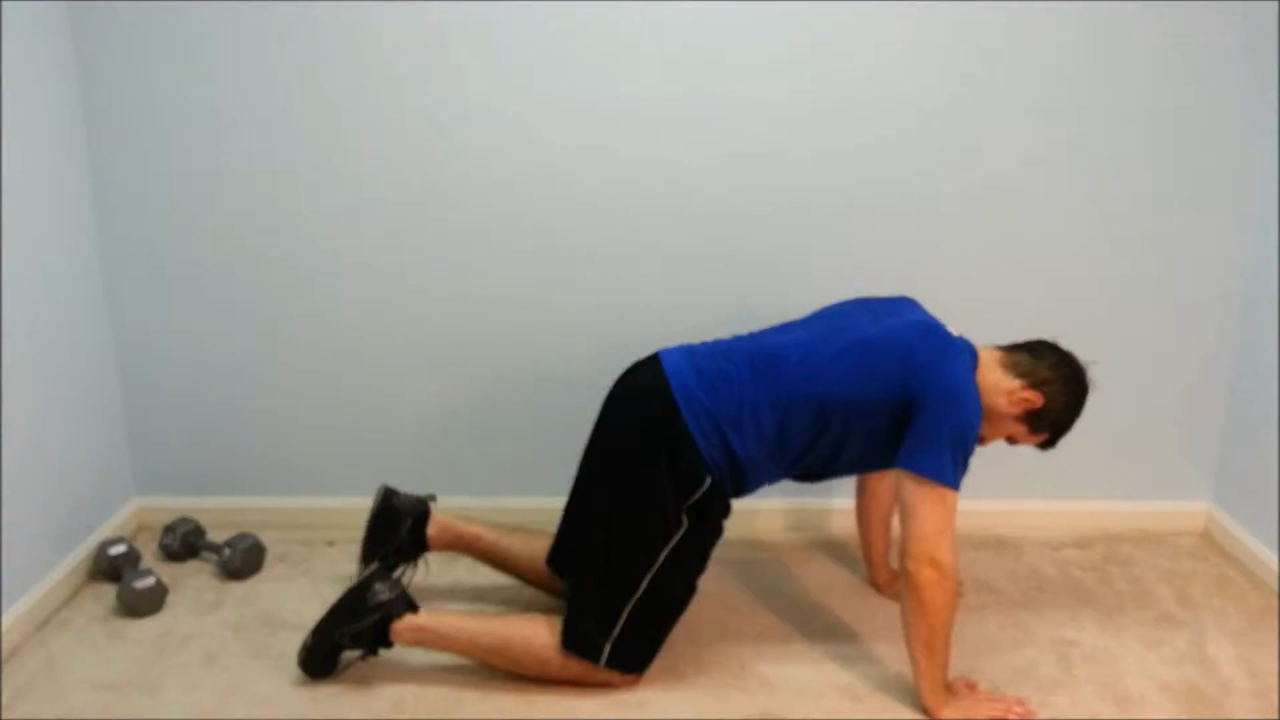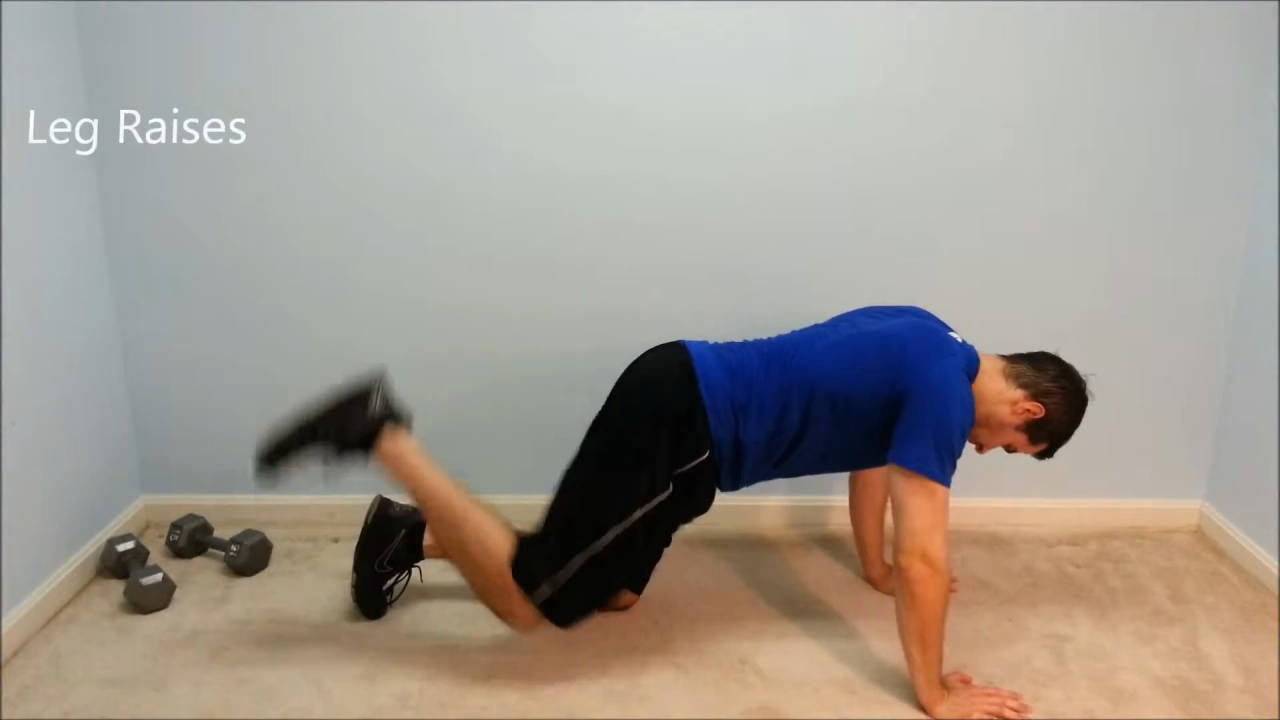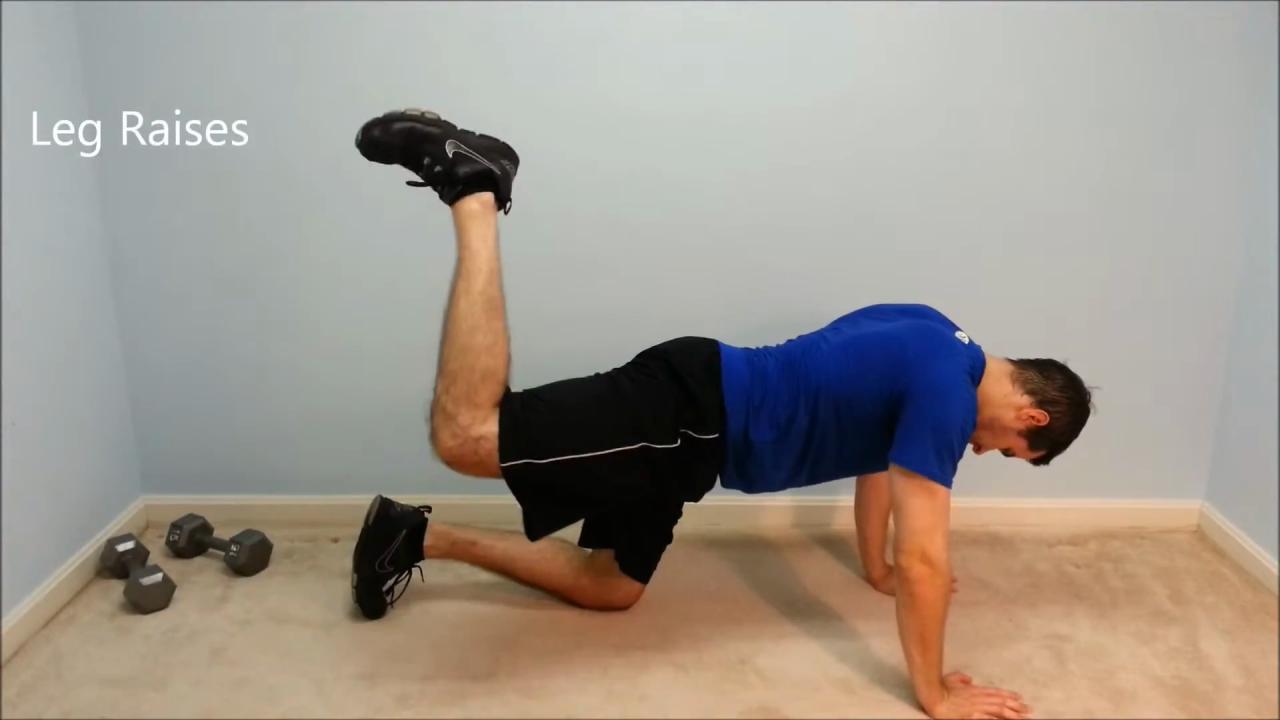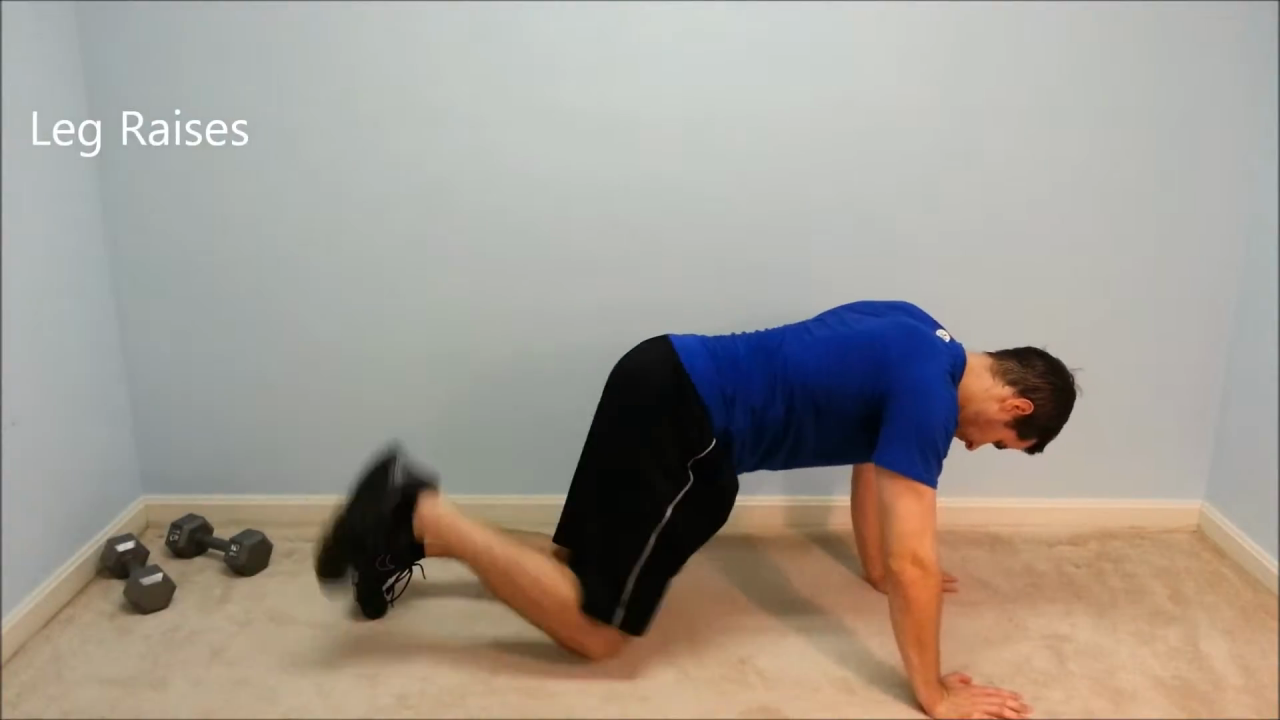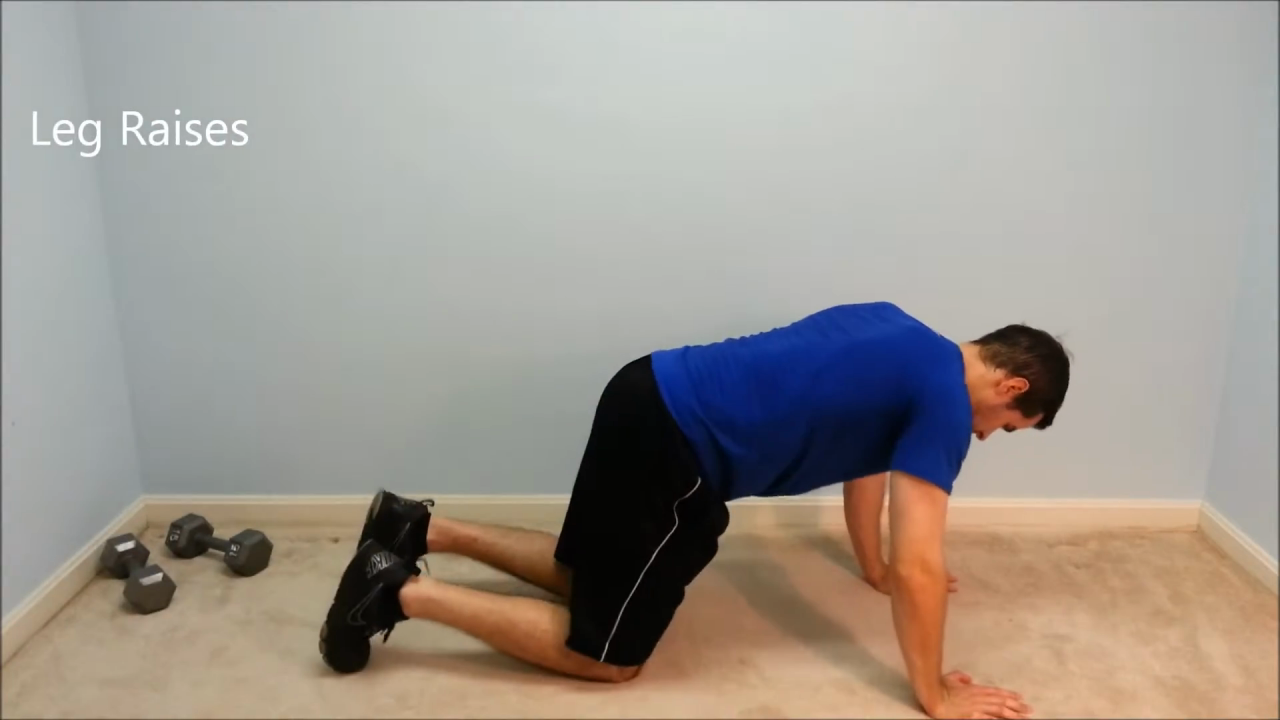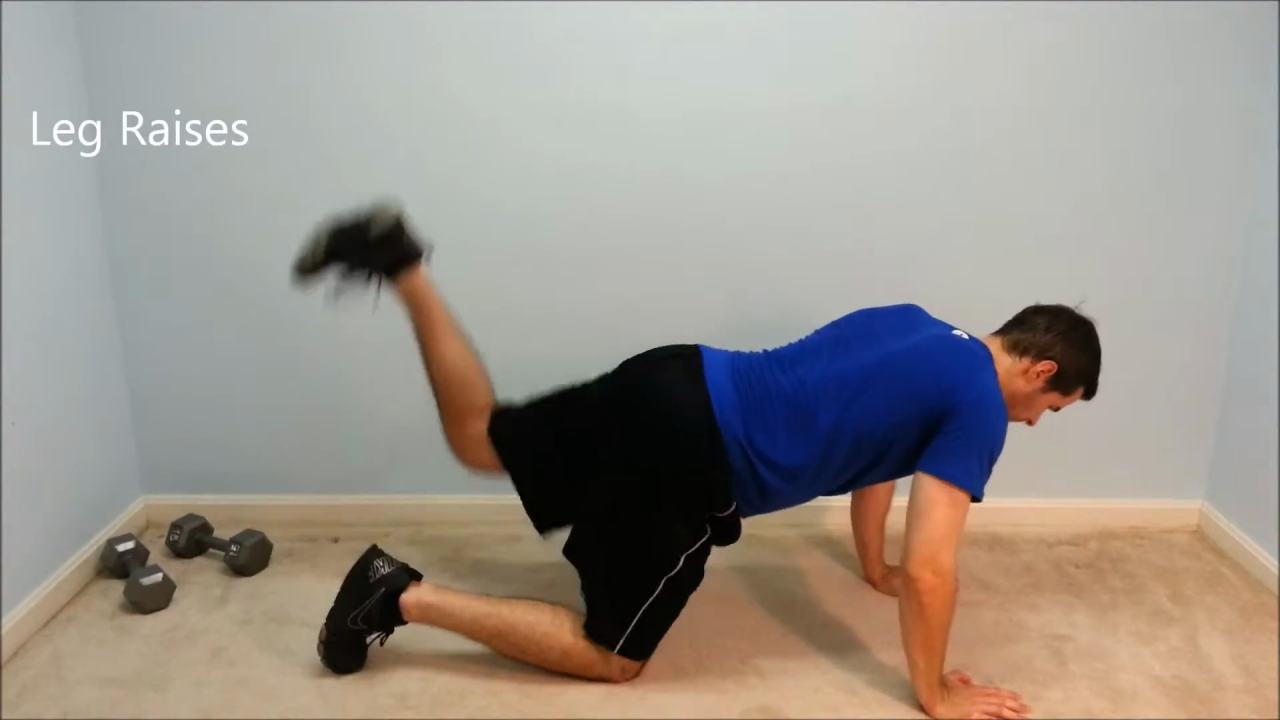
dt=0.5s
person 1, frame 1
left shoulder: (920, 339)
right shoulder: (952, 393)
left elbow: (878, 450)
right elbow: (931, 567)
left wrist: (879, 570)
left hip: (661, 398)
right hip: (679, 447)
left knee: (588, 574)
left ankle: (427, 525)
right ankle: (400, 619)
person 1, frame 2
left shoulder: (928, 350)
right shoulder: (945, 396)
left elbow: (869, 450)
right elbow: (923, 563)
left wrist: (873, 567)
left hip: (680, 400)
right hip: (676, 425)
left knee: (607, 588)
right knee: (525, 597)
left ankle: (415, 531)
right ankle: (384, 434)
person 1, frame 3
left shoulder: (933, 346)
right shoulder: (948, 394)
left elbow: (878, 453)
right elbow: (923, 561)
left wrist: (873, 565)
left hip: (692, 410)
right hip: (686, 409)
left knee: (608, 587)
right knee: (466, 434)
left ankle: (421, 536)
right ankle: (477, 194)
person 1, frame 4
left shoulder: (918, 337)
right shoulder: (927, 394)
left elbow: (868, 448)
right elbow: (912, 562)
left wrist: (875, 567)
left hip: (662, 382)
right hip: (673, 416)
left knee: (593, 569)
right knee: (595, 625)
left ankle: (414, 532)
right ankle: (420, 507)
person 1, frame 5
left shoulder: (907, 340)
right shoulder: (944, 396)
left elbow: (864, 448)
right elbow: (920, 570)
left wrist: (872, 566)
left hip: (649, 398)
right hip: (667, 451)
left knee: (587, 574)
right knee: (603, 653)
left ankle: (423, 529)
right ankle: (405, 591)
person 1, frame 6
left shoulder: (916, 328)
right shoulder: (978, 410)
right elbow: (930, 573)
left wrist: (872, 569)
left hip: (679, 385)
right hip: (690, 462)
left knee: (477, 440)
right knee: (609, 654)
left ankle: (402, 258)
right ankle: (410, 597)
